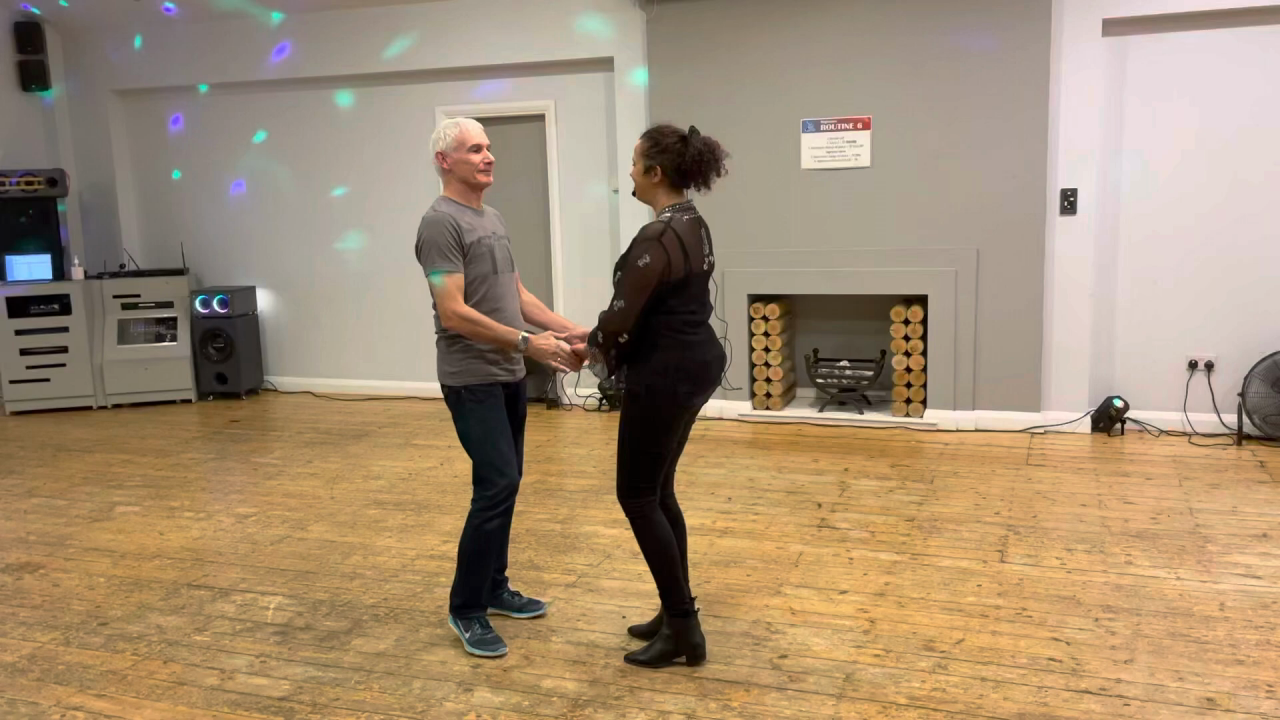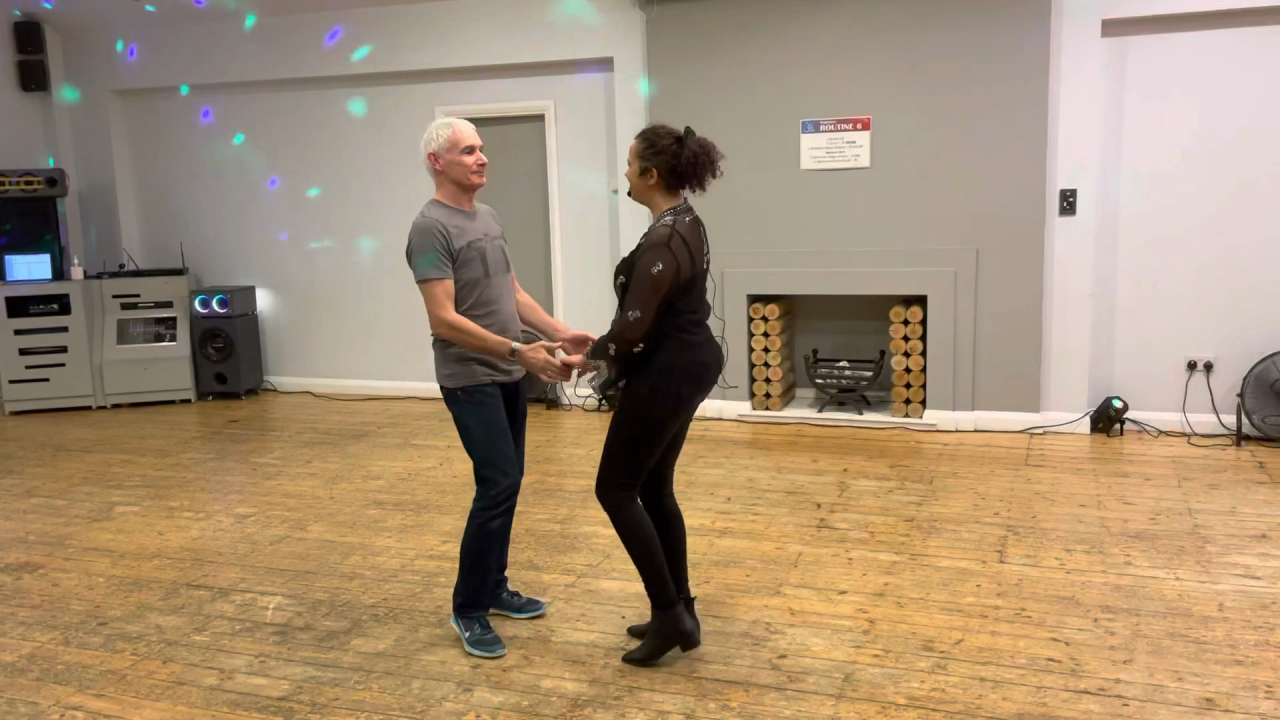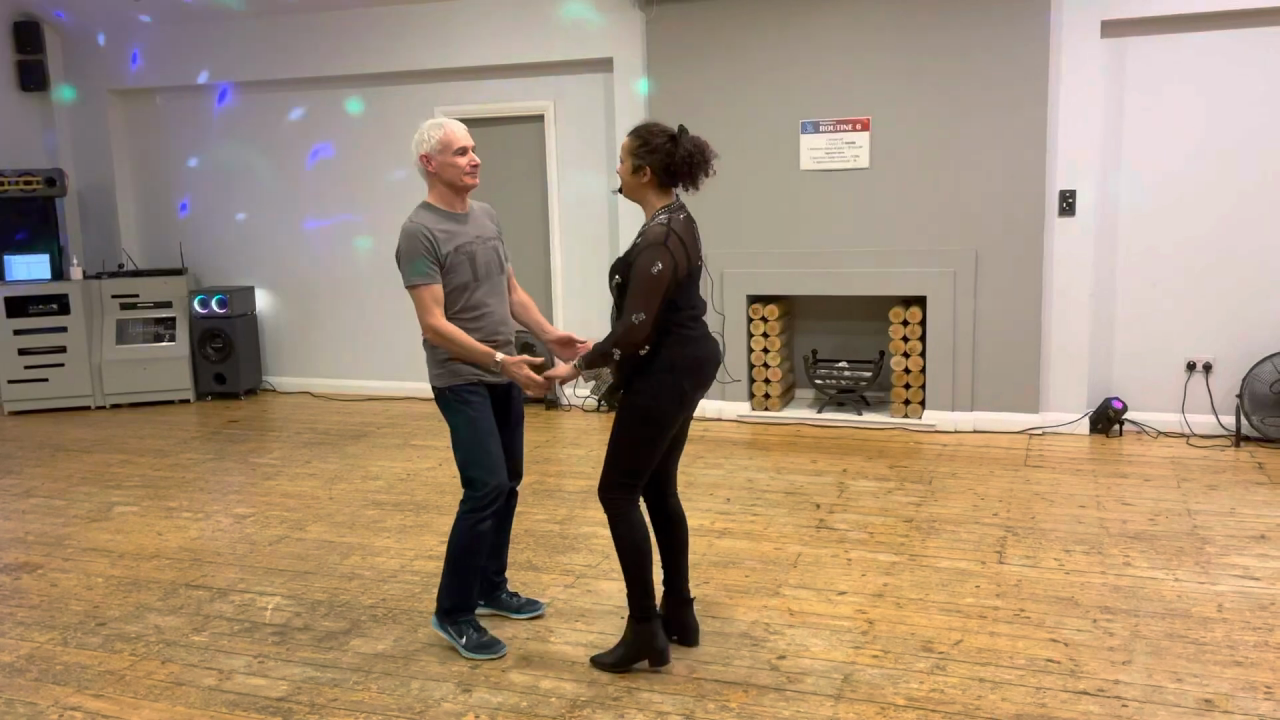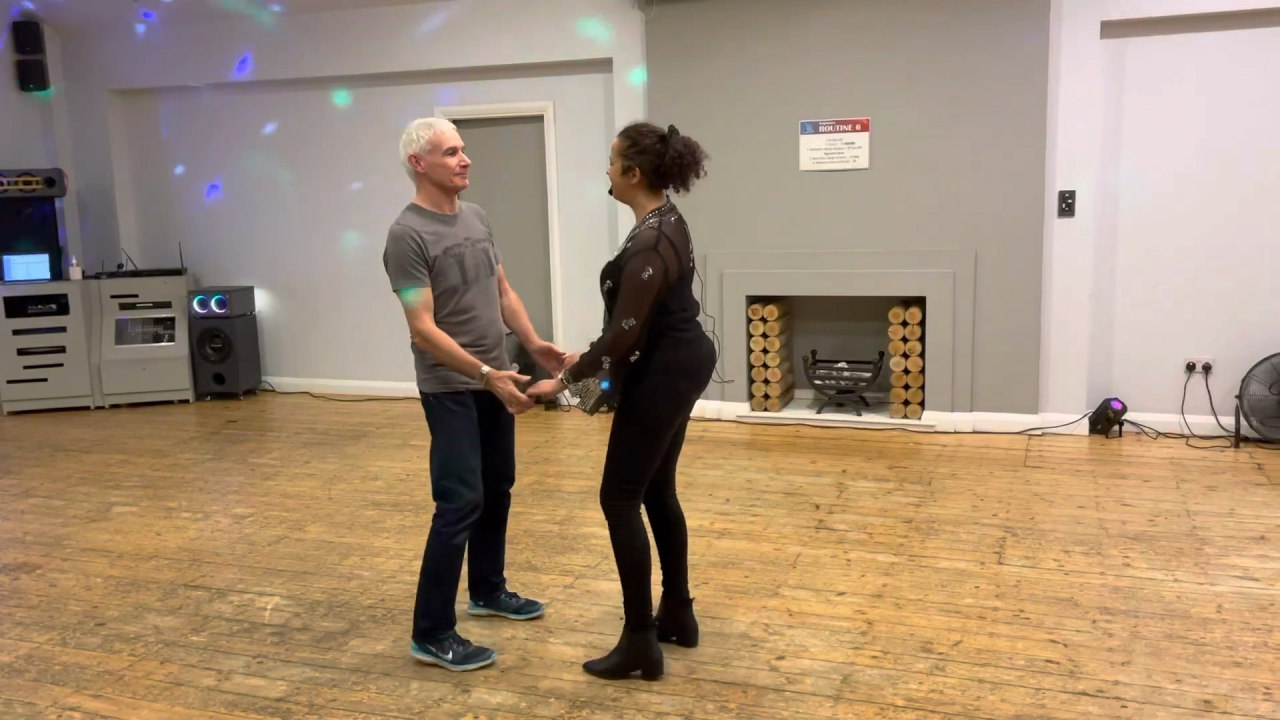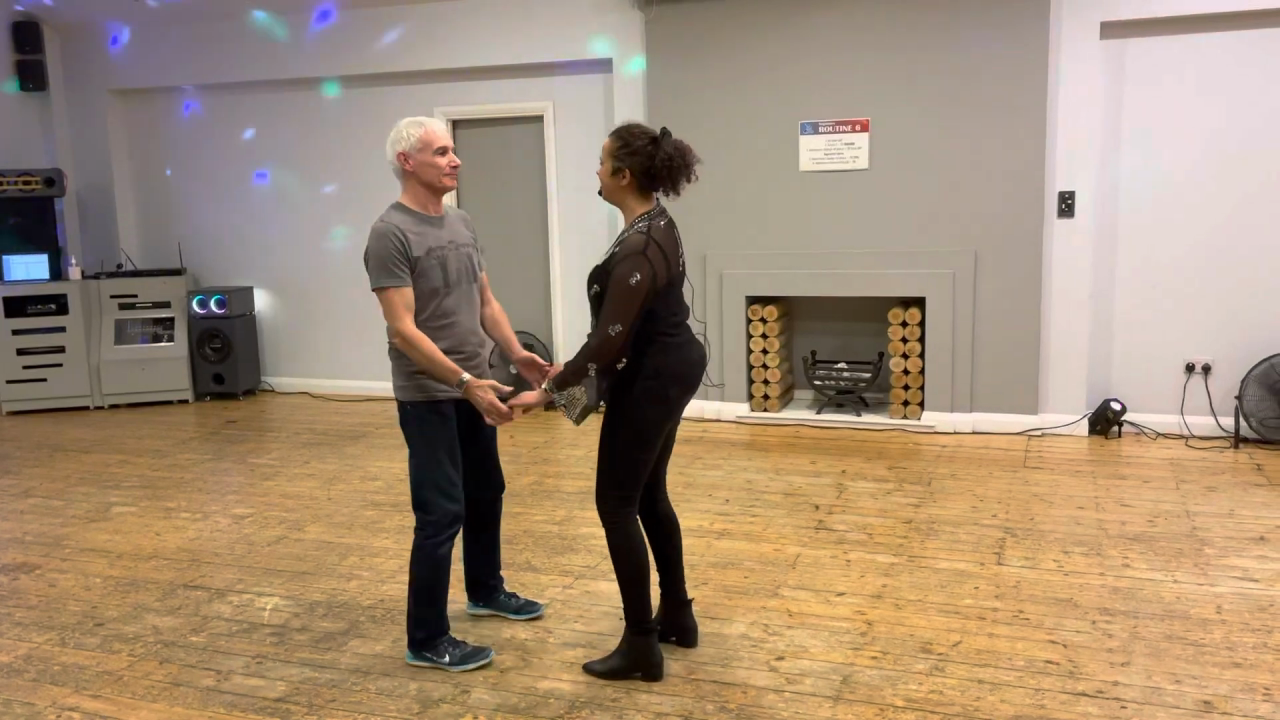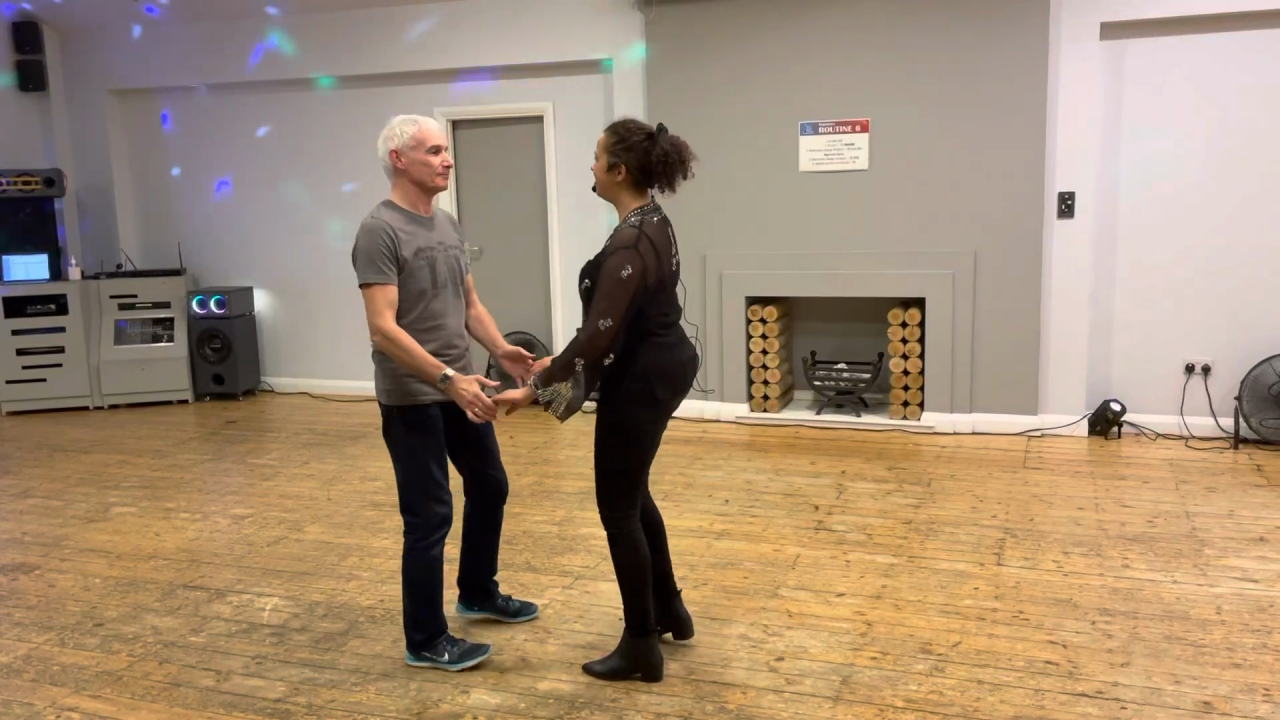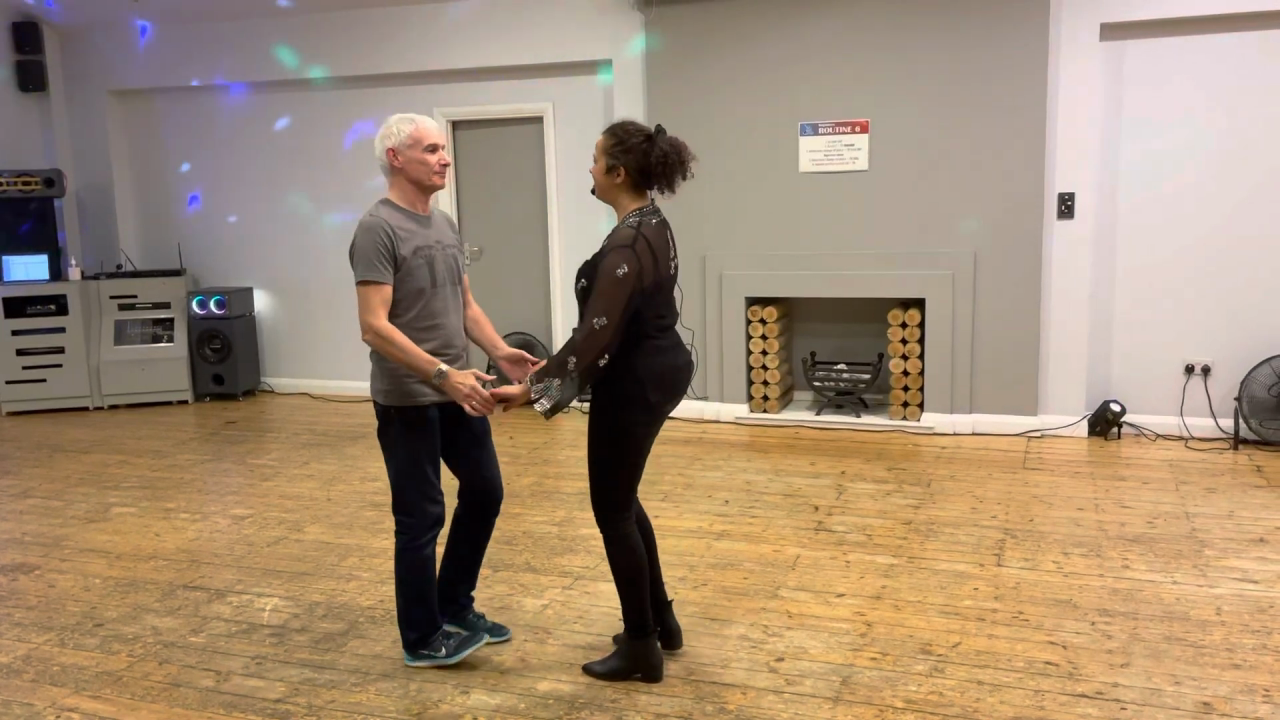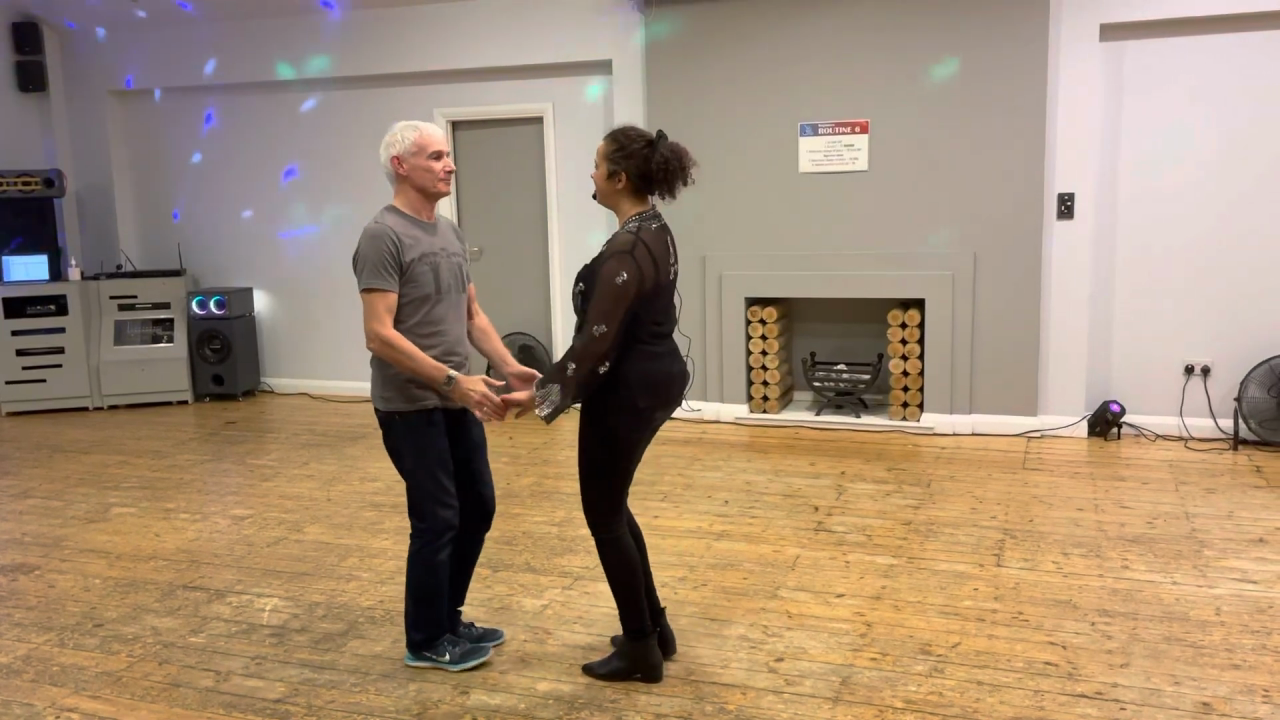
dt=0.2s
person 1, frame 1
left shoulder: (657, 236)
right shoulder: (692, 224)
left elbow: (622, 317)
left wrist: (588, 344)
right wrist: (600, 339)
left hip: (667, 375)
right hip: (696, 363)
left knee: (637, 496)
right knee: (656, 490)
left ankle: (682, 628)
right ankle: (677, 614)
person 1, frame 2
left shoulder: (662, 240)
right shoulder: (686, 224)
left elbow: (635, 327)
left wrist: (587, 357)
right wrist: (601, 347)
left hip: (666, 374)
right hip: (690, 364)
left knee: (615, 488)
right knee: (653, 487)
left ankle: (669, 616)
right ankle: (677, 611)
person 1, frame 3
left shoulder: (657, 239)
right shoulder: (676, 219)
left elbow: (636, 330)
left wrist: (578, 367)
right wrist: (600, 349)
left hip: (667, 373)
right hip: (686, 363)
left knee: (618, 491)
right knee: (658, 488)
left ankle: (645, 632)
right ankle: (678, 613)
person 1, frame 4
left shoulder: (648, 243)
right shoulder: (666, 221)
left elbow: (625, 335)
left wrist: (564, 380)
right wrist: (586, 359)
left hip: (661, 376)
right hip: (682, 364)
left knee: (620, 499)
right knee: (657, 491)
left ankle: (640, 643)
right ankle: (677, 616)
person 1, frame 5
left shoulder: (636, 247)
right shoulder: (657, 223)
left elbow: (610, 341)
left wrist: (548, 392)
right wrist: (571, 369)
left hip: (650, 382)
right hip: (673, 367)
left knee: (616, 505)
right knee: (649, 494)
left ankle: (640, 646)
right ankle: (676, 615)
person 1, frame 6
left shoulder: (628, 243)
right shoulder: (654, 223)
left elbow: (599, 336)
left wrist: (536, 389)
right wrist: (559, 363)
left hip: (640, 382)
right hip: (665, 366)
left knee: (617, 509)
right knee: (633, 494)
left ankle: (641, 647)
right ankle: (670, 609)
person 1, frame 7
left shoulder: (626, 242)
right shoulder: (653, 226)
left elbow: (597, 334)
left wrist: (533, 387)
right wrist: (554, 366)
left hip: (635, 385)
right hip: (661, 371)
left knee: (612, 510)
right knee: (622, 499)
left ankle: (641, 649)
right ankle: (660, 622)
person 1, frame 8
left shoulder: (625, 247)
right shoulder: (655, 232)
left elbow: (598, 342)
left wrist: (538, 394)
right wrist: (555, 381)
left hip: (630, 390)
right hip: (661, 375)
left knee: (602, 513)
right knee: (610, 503)
left ankle: (640, 648)
right ankle: (652, 625)
person 2, frame 1
left shoulder: (492, 218)
right shoulder: (441, 222)
right elbow: (453, 313)
left wrist: (566, 328)
right wrist: (527, 343)
left hip: (508, 372)
right hip: (472, 378)
left knee: (505, 481)
right knee: (497, 484)
left ankle: (493, 587)
right ankle: (467, 609)
person 2, frame 2
left shoulder: (488, 217)
right shoulder: (431, 228)
right elbow: (444, 320)
left wrist: (558, 332)
right wrist: (519, 352)
left hip: (508, 373)
right hip: (470, 378)
left knee: (508, 481)
right knee: (499, 483)
left ankle: (493, 587)
right ankle: (469, 608)
person 2, frame 3
left shoulder: (486, 216)
right shoulder: (420, 233)
left elbow: (511, 290)
right elbow: (435, 325)
left wrist: (548, 333)
right wrist: (502, 362)
left hip: (504, 374)
right hip: (461, 379)
left knee: (508, 482)
right knee: (487, 487)
left ankle: (489, 589)
right ankle: (454, 614)
person 2, frame 4
left shoulder: (476, 217)
right shoulder: (408, 235)
left elbow: (502, 292)
right elbow: (423, 329)
left wrist: (534, 343)
right wrist: (486, 375)
left hip: (492, 379)
right hip: (450, 386)
left knee: (497, 487)
right knee: (461, 500)
left ankle: (488, 590)
right ankle: (432, 633)
person 2, frame 5
left shoulder: (461, 222)
right shoulder: (391, 233)
left elbow: (485, 301)
right elbow: (403, 330)
left wrist: (515, 352)
right wrist: (466, 383)
left hip: (472, 386)
right hip: (427, 393)
left knee: (485, 489)
right knee: (441, 510)
left ankle: (485, 590)
right ankle: (427, 640)
person 2, frame 6
left shoulder: (448, 225)
right shoulder: (380, 231)
left elbow: (470, 304)
right elbow: (382, 328)
left wrist: (501, 349)
right wrist: (448, 378)
left hip: (457, 388)
right hip: (411, 397)
left knee: (490, 486)
right knee: (429, 515)
left ankle: (481, 593)
right ankle: (426, 641)
person 2, frame 7
left shoulder: (445, 225)
right shoulder: (378, 229)
right elbow: (374, 326)
left wrist: (501, 351)
right wrist: (442, 375)
left hip: (454, 390)
right hip: (407, 398)
left knee: (485, 493)
right knee: (421, 514)
left ankle: (454, 609)
right ankle: (421, 639)
person 2, frame 8
left shoulder: (450, 232)
right shoulder: (383, 236)
left elbow: (472, 315)
right elbow: (379, 335)
left wrist: (507, 366)
right wrist: (455, 381)
left hip: (458, 399)
right hip: (410, 405)
left knee: (476, 508)
right knee: (436, 518)
left ankle: (447, 619)
right ankle: (426, 641)
